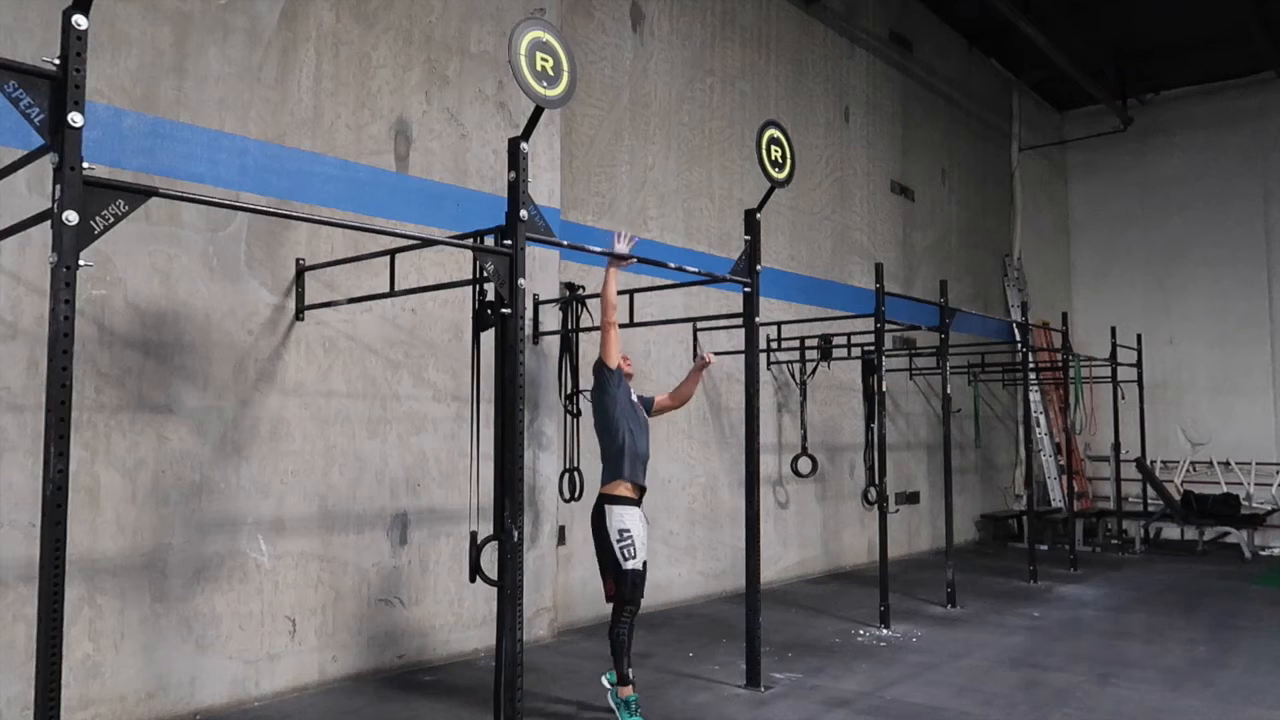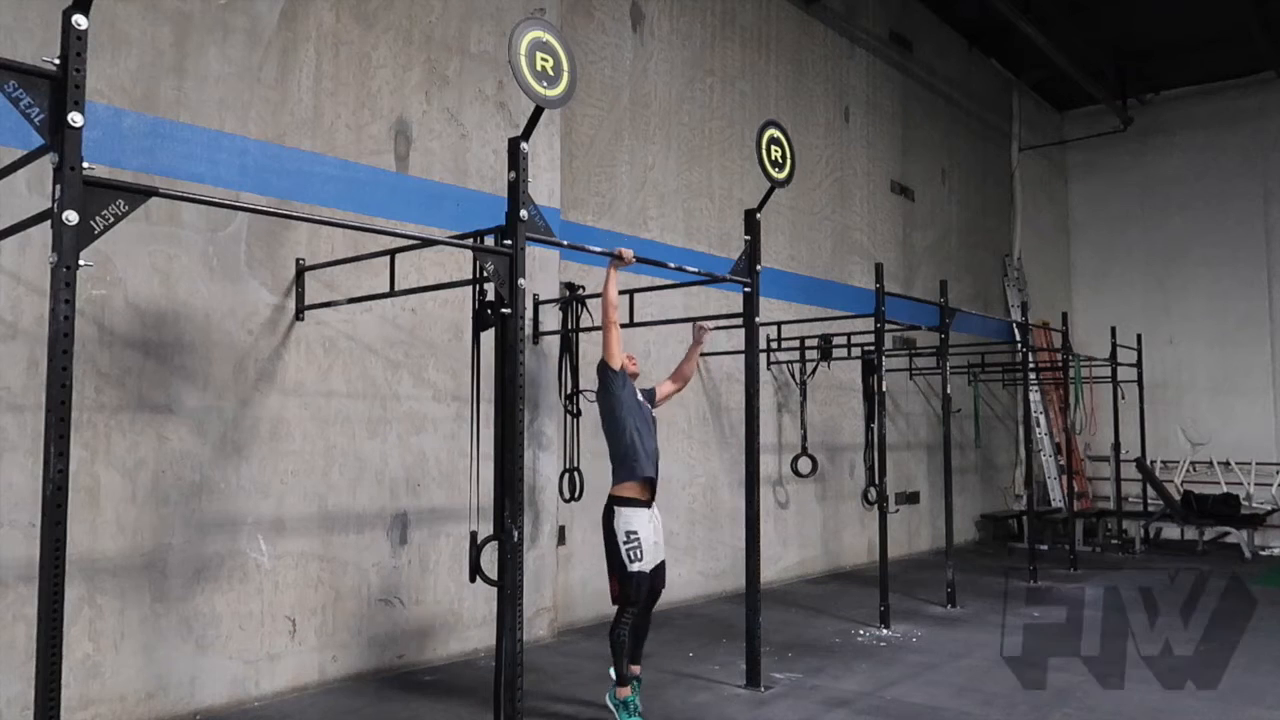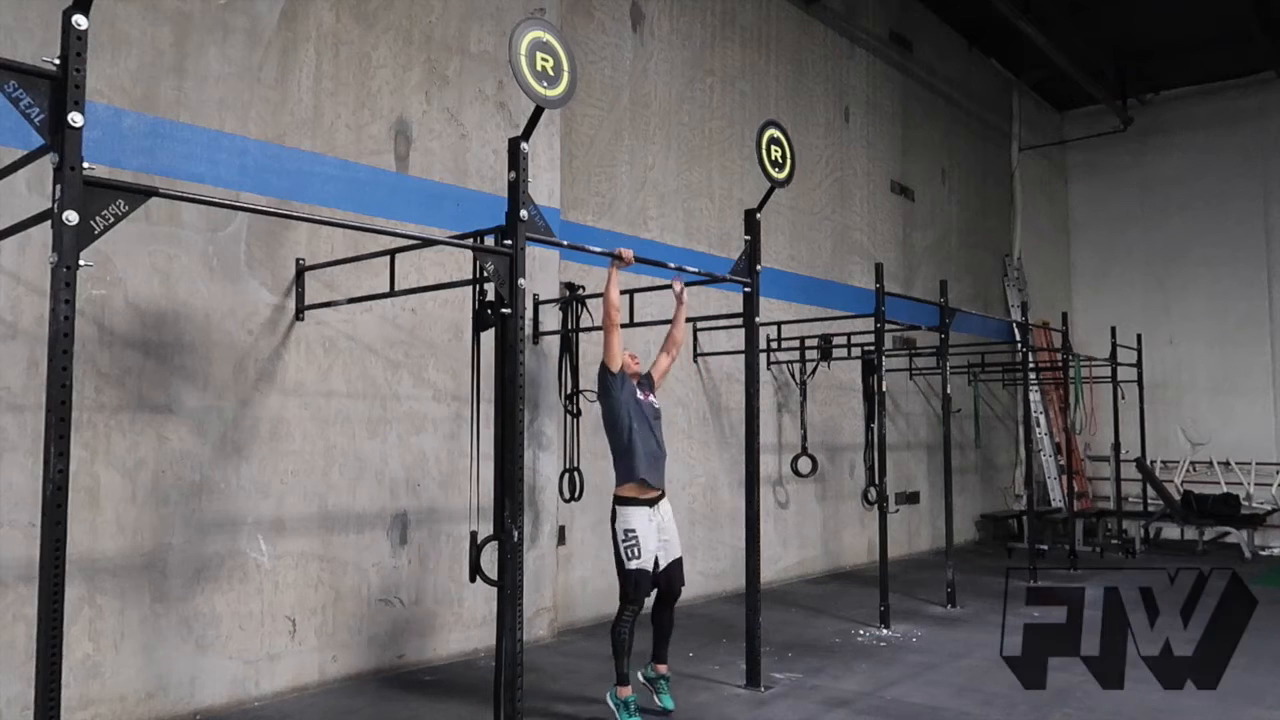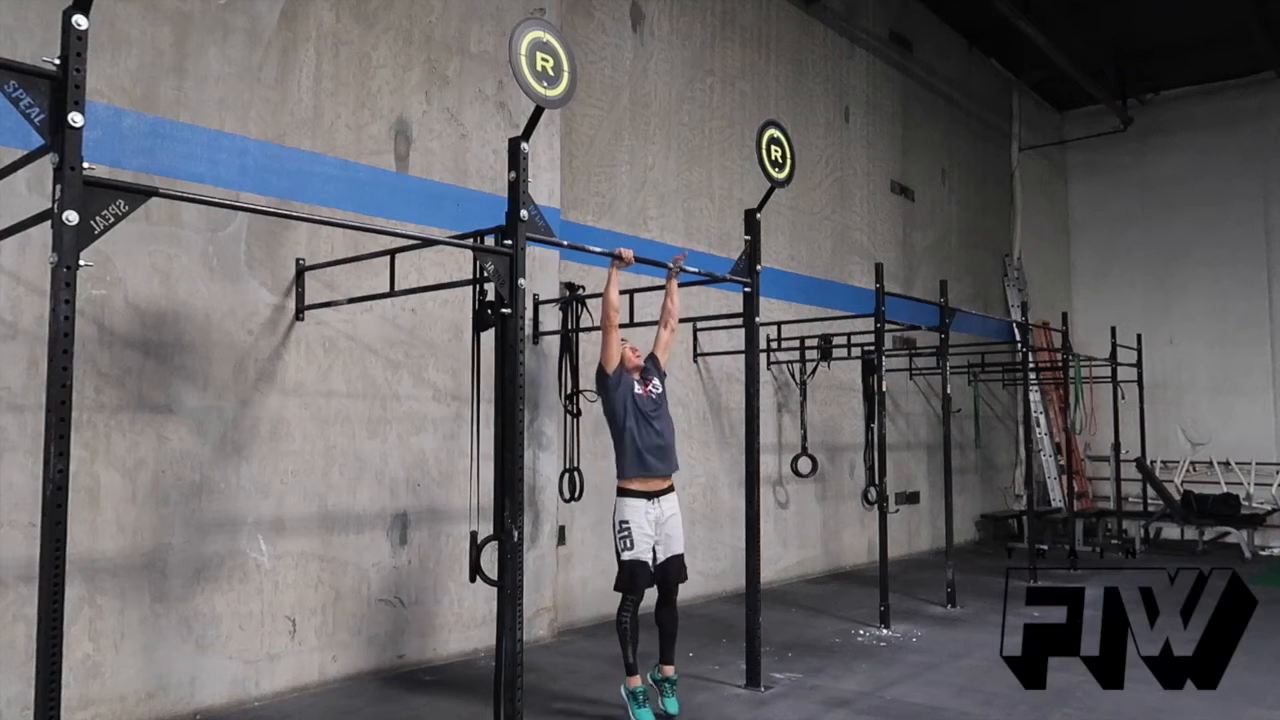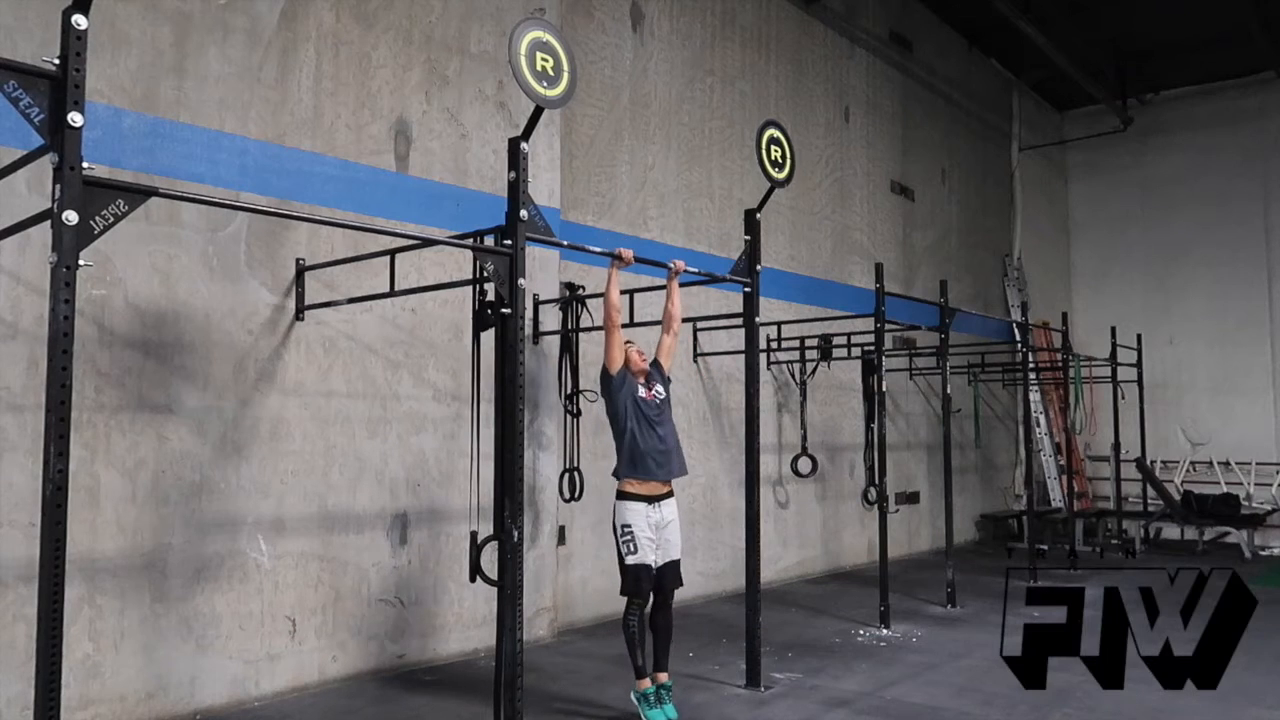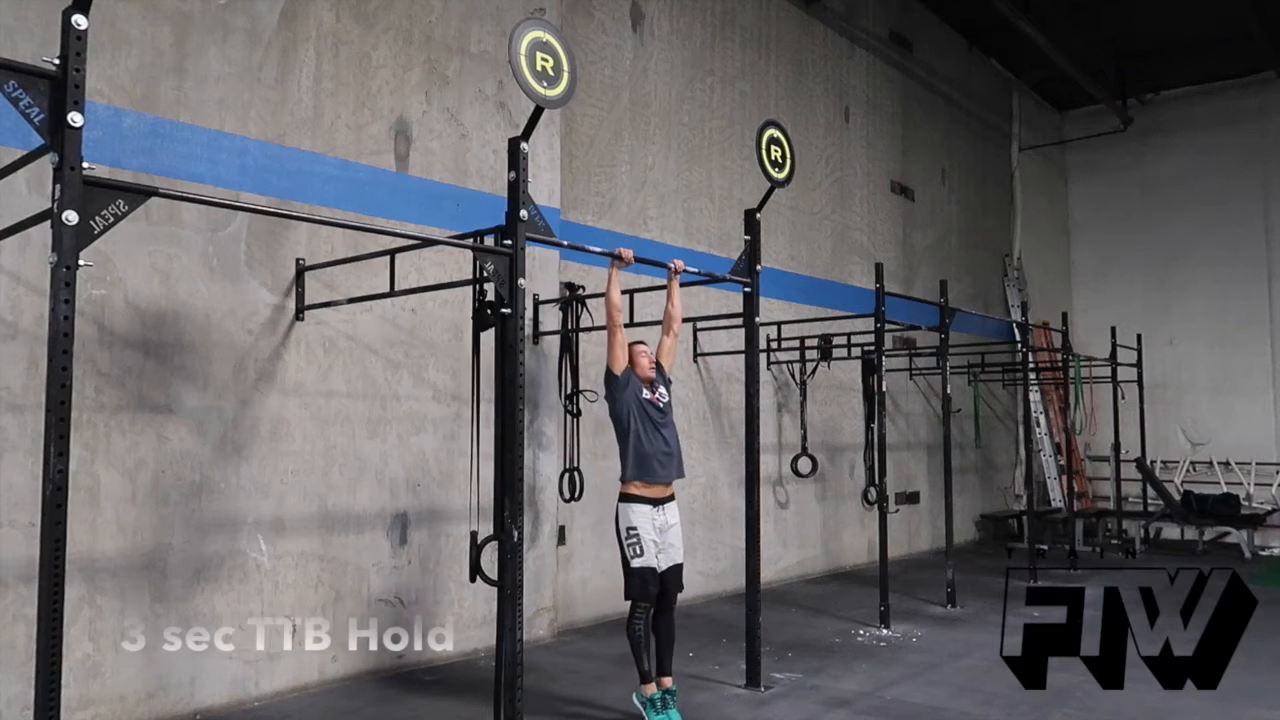
dt=0.2s
person 1, frame 1
left shoulder: (636, 400)
right shoulder: (607, 386)
left elbow: (676, 400)
right elbow: (609, 321)
left wrist: (698, 369)
right wrist: (613, 267)
left hip: (632, 509)
right hip: (616, 508)
left knee: (627, 599)
right knee: (627, 600)
left ankle: (619, 672)
person 1, frame 2
left shoulder: (641, 397)
right shoulder: (613, 388)
left elbow: (678, 381)
right elbow: (610, 322)
left wrist: (696, 343)
right wrist: (614, 269)
left hip: (647, 509)
right hip: (626, 510)
left knee: (650, 594)
right knee: (631, 601)
left ankle: (630, 669)
person 1, frame 3
left shoulder: (645, 389)
right shoulder: (615, 388)
left elbow: (670, 351)
right elbow: (612, 324)
left wrist: (680, 304)
right wrist: (615, 269)
left hip: (660, 506)
right hip: (632, 510)
left knee: (670, 592)
right knee: (633, 600)
left ankle: (658, 671)
person 1, frame 4
left shoulder: (654, 376)
right shoulder: (614, 383)
left elbow: (668, 325)
right elbow: (610, 321)
left wrist: (673, 277)
right wrist: (616, 270)
left hip: (667, 498)
right hip: (634, 501)
left knee: (669, 589)
right knee: (633, 592)
left ankle: (665, 673)
person 1, frame 5
left shoulder: (659, 380)
right shoulder: (617, 385)
left elbow: (671, 327)
right elbow: (612, 323)
left wrist: (673, 280)
right wrist: (615, 270)
left hip: (666, 503)
right hip: (634, 504)
left knee: (665, 595)
right knee: (638, 595)
left ankle: (662, 681)
person 1, frame 6
left shoulder: (661, 385)
right shoulder: (622, 387)
left elbow: (672, 328)
right elbow: (615, 323)
left wrist: (674, 281)
right wrist: (616, 269)
left hip: (668, 507)
right hip: (636, 508)
left knee: (668, 599)
right knee: (643, 599)
